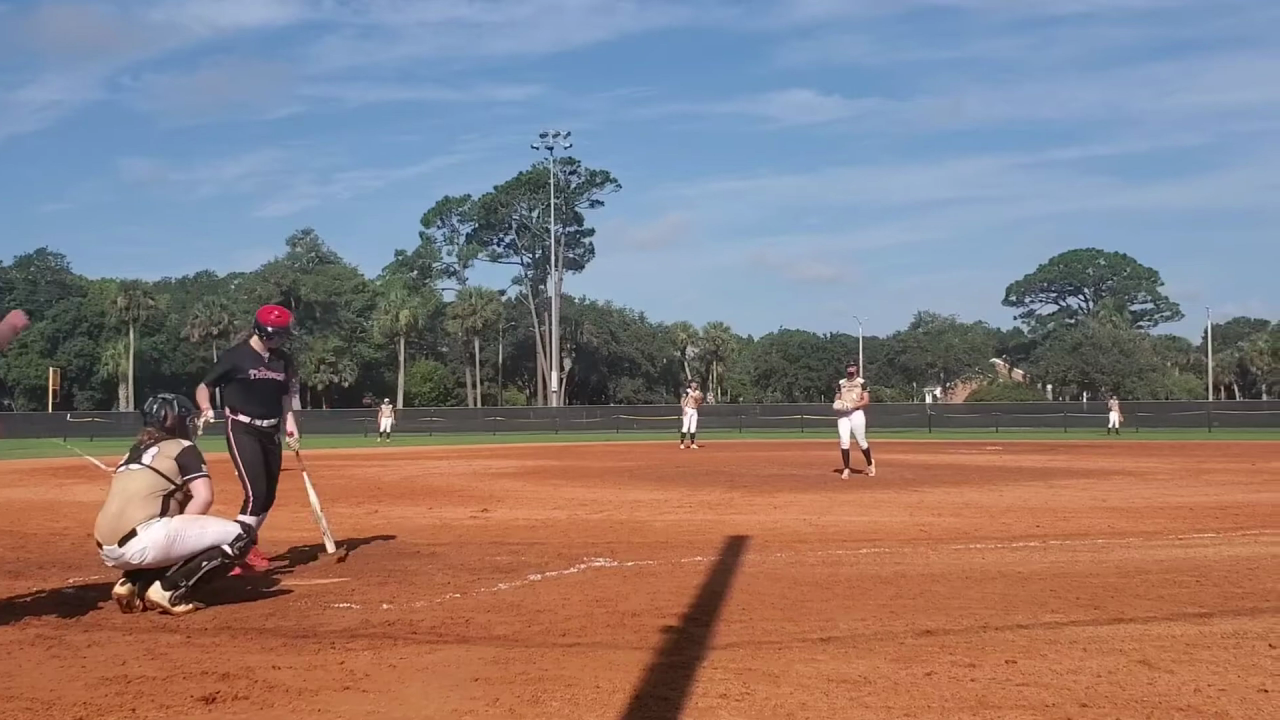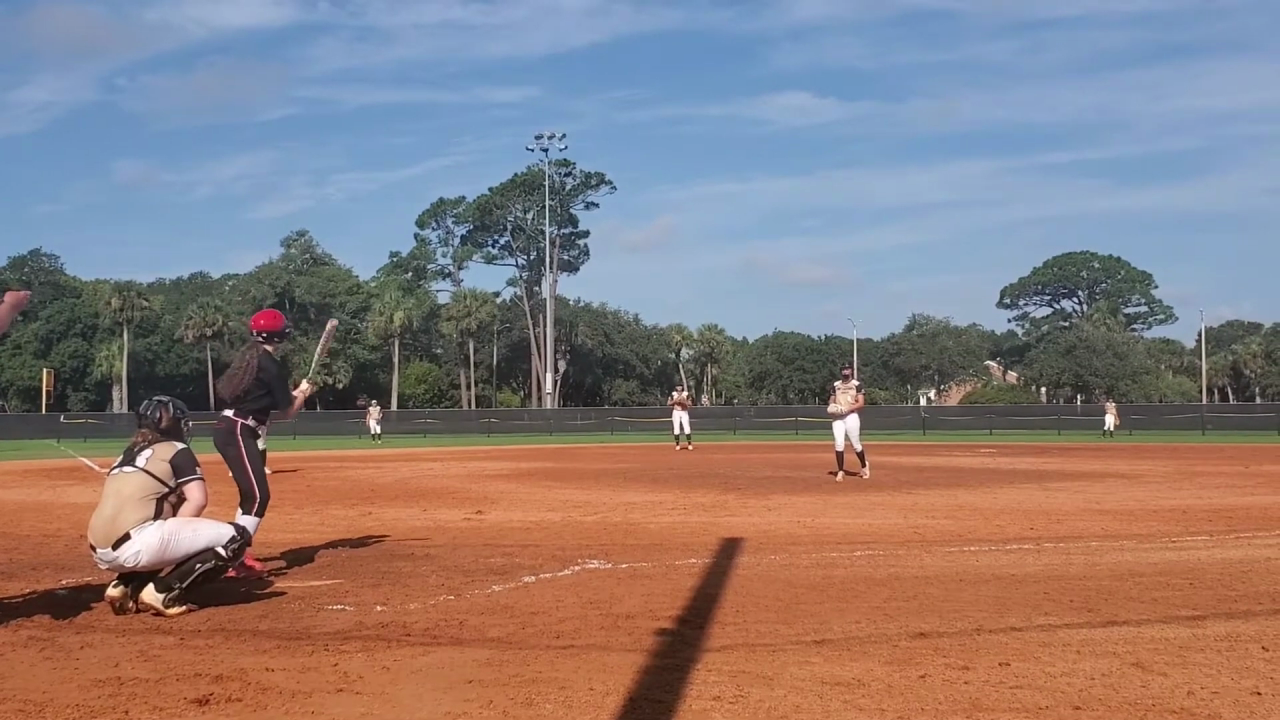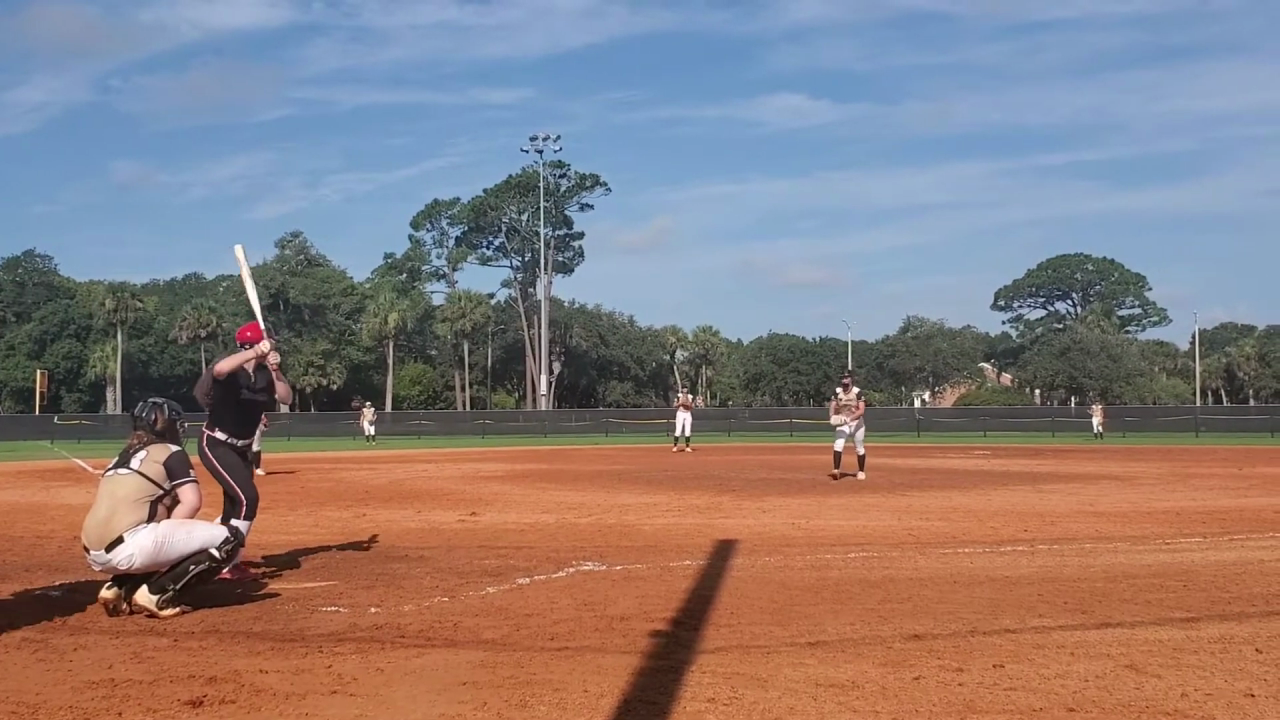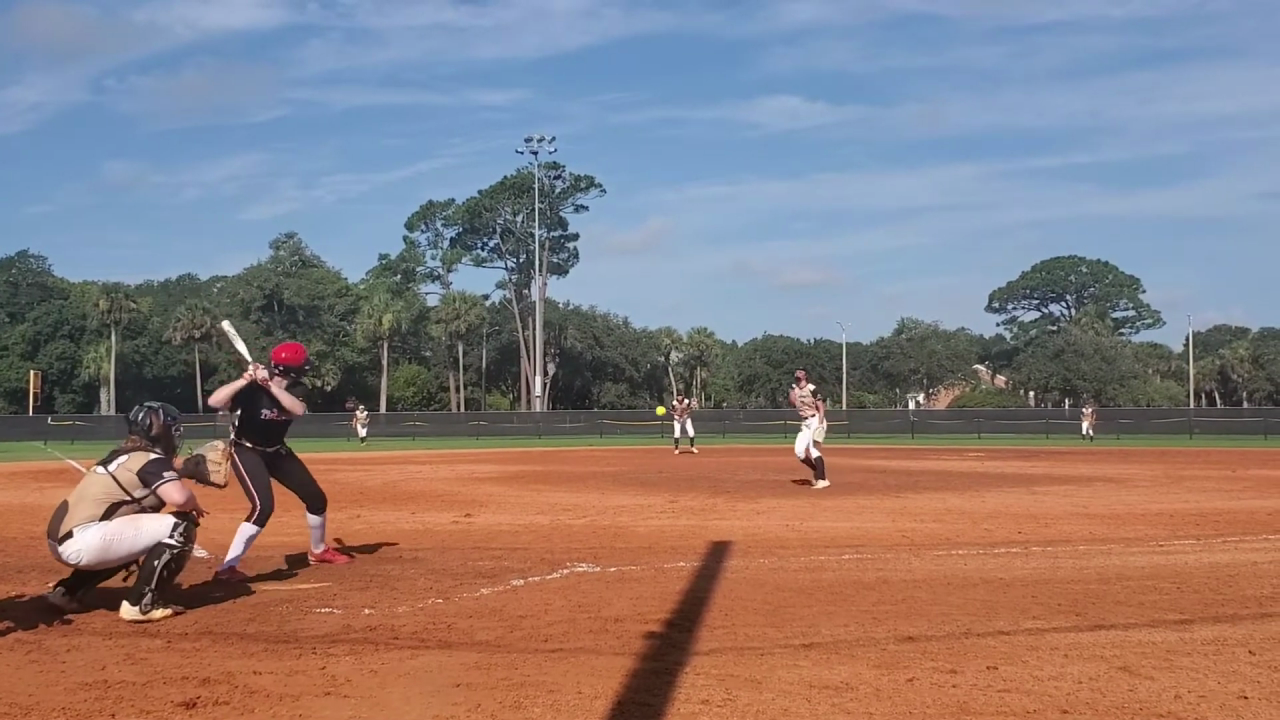
dt=1s
person 1, frame 1
left shoulder: (283, 359)
right shoulder: (236, 355)
right elbow: (204, 387)
left wrist: (292, 427)
right wrist: (206, 409)
left hip: (271, 433)
right hip: (242, 431)
left knee: (268, 495)
right knee: (255, 493)
left ankle: (247, 547)
person 1, frame 2
left shoulder: (251, 357)
right shoulder: (271, 365)
right elbow: (287, 412)
left wrist: (296, 393)
right wrist: (302, 394)
left hip: (233, 430)
right hip: (237, 433)
left knee: (251, 495)
right knee: (258, 496)
right ankle: (235, 560)
person 1, frame 3
left shoulder: (263, 375)
right shoulder: (231, 373)
left elbow: (285, 399)
right elbow: (218, 368)
left wrist: (275, 369)
right wrist: (255, 352)
left hip: (242, 448)
right hip: (216, 445)
left knee: (234, 507)
right knee: (247, 498)
right ankle: (230, 565)
person 1, frame 4
left shoulder: (294, 389)
right shoulder: (252, 390)
left elbow: (296, 407)
right elbow: (214, 402)
left wrist: (272, 386)
right wrist: (244, 380)
left hip: (276, 450)
right hip: (247, 452)
left knee: (317, 499)
right knee: (263, 507)
left ankle: (319, 550)
right ankle: (228, 566)
person 2, frame 1
left shoulder: (135, 451)
right shoulder: (182, 447)
right elbow: (204, 497)
right wrist: (180, 534)
left hip: (108, 548)
right hip: (141, 540)
right knee: (241, 534)
left ankle: (133, 585)
right ankle: (169, 590)
person 2, frame 2
left shoulder: (129, 453)
right shoulder: (176, 450)
right elbow: (197, 500)
right wrist: (173, 535)
left hip: (101, 552)
right hip: (134, 544)
right knee: (235, 537)
left ankle: (124, 586)
right ankle: (162, 592)
person 2, frame 3
left shoulder: (124, 456)
right shoulder: (171, 452)
right elbow: (191, 503)
right wrist: (168, 535)
left hip: (96, 553)
right hip: (128, 547)
right knee: (229, 538)
left ankle: (117, 589)
right ankle: (157, 594)
person 2, frame 4
left shoulder: (126, 454)
right shoulder: (152, 461)
right elbow: (179, 497)
right wrist: (193, 504)
left hip: (64, 540)
right hip: (85, 540)
left knee: (137, 547)
right knee: (182, 526)
left ankle: (67, 591)
right ankle: (142, 605)
